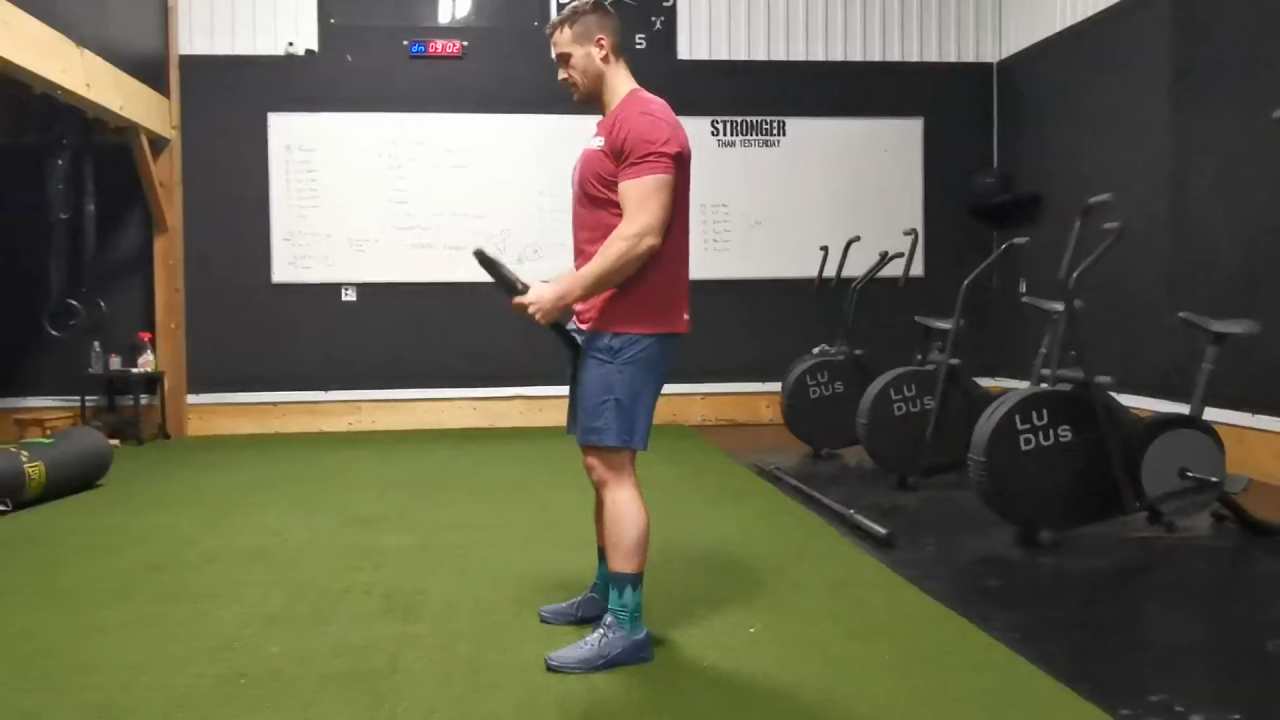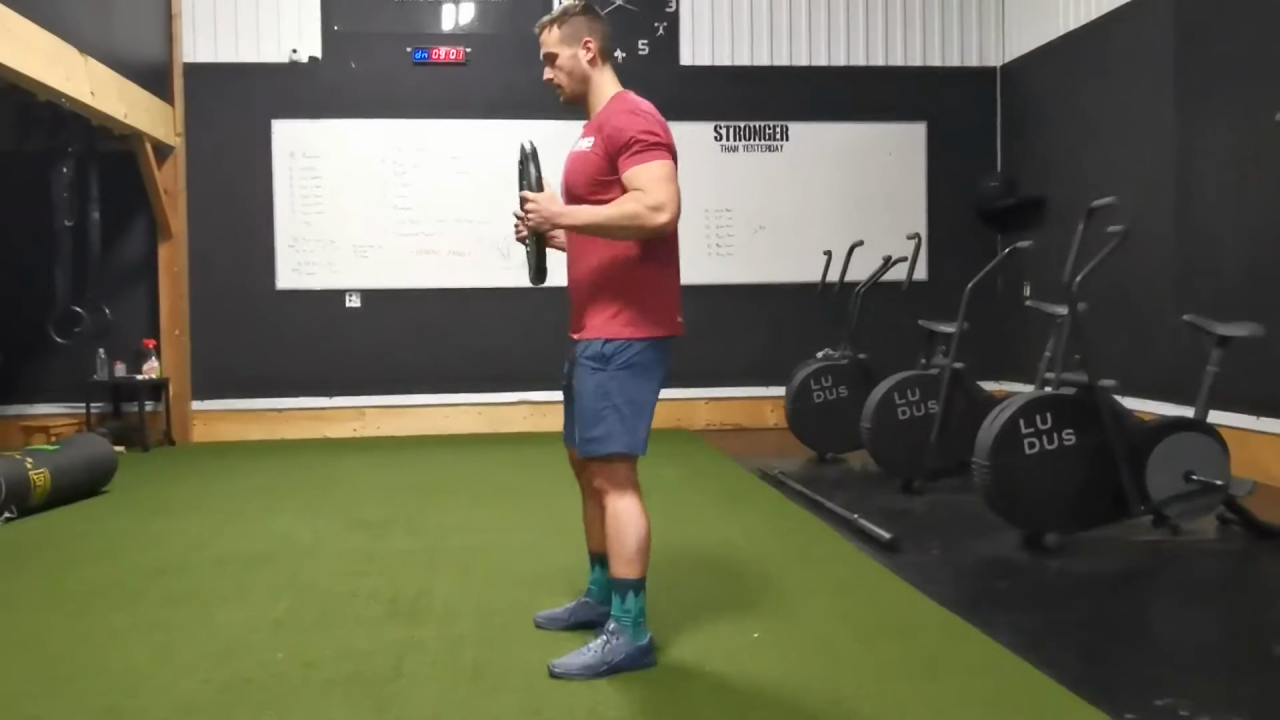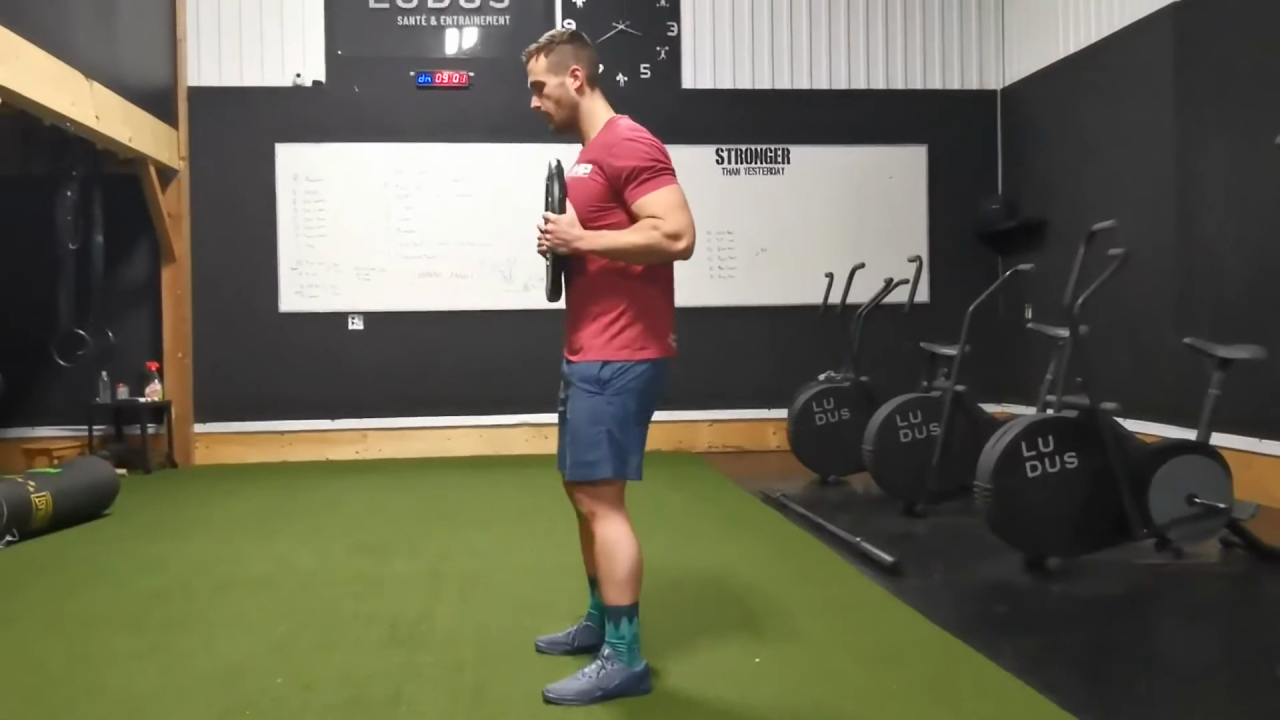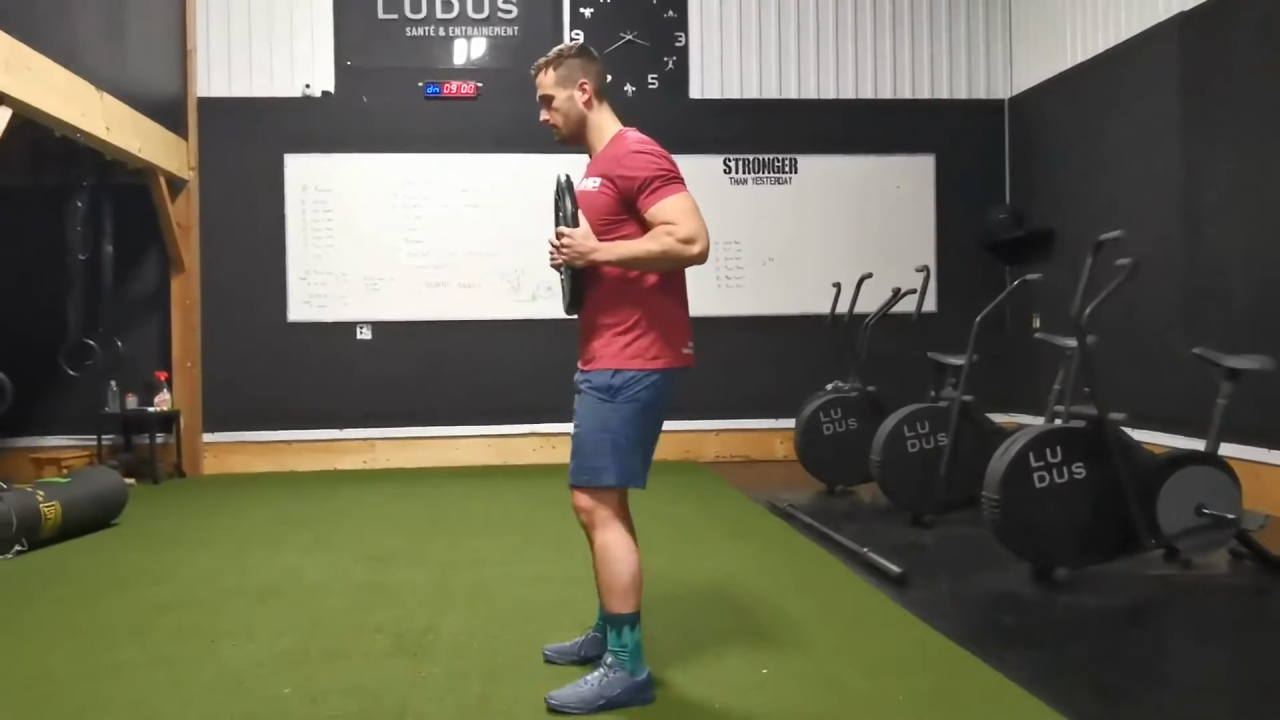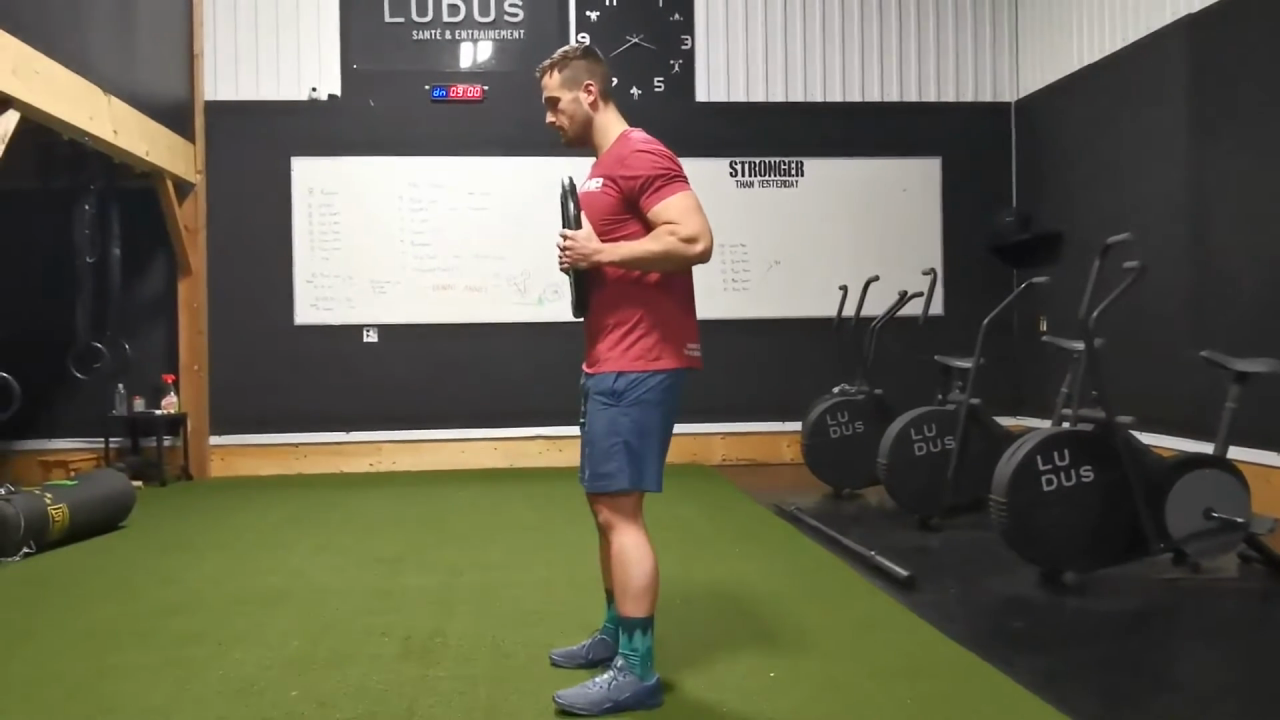
dt=0.4s
person 1, frame 1
left shoulder: (644, 122)
right shoulder: (613, 126)
left elbow: (641, 236)
left wrist: (561, 294)
right wrist: (566, 290)
left hip: (630, 327)
right hip: (605, 323)
left knee: (611, 467)
right knee: (599, 462)
left ankle: (626, 626)
right ankle: (607, 591)
person 1, frame 2
left shoulder: (631, 119)
right shoulder: (595, 130)
left elbow: (658, 211)
left wrist: (565, 215)
right wrist: (551, 230)
left hip: (627, 330)
right hip: (598, 326)
left knee: (613, 476)
right knee: (591, 469)
left ankle: (629, 631)
right ankle: (602, 596)
person 1, frame 3
left shoulder: (628, 146)
right shoulder: (590, 155)
left elbow: (676, 236)
left wrist: (583, 240)
right wrist: (565, 242)
left hip: (620, 353)
right hip: (589, 350)
left knee: (602, 499)
right knee: (583, 488)
left ankle: (624, 658)
right ankle: (600, 619)
person 1, frame 4
left shoulder: (635, 157)
right shoulder: (598, 167)
left elbow: (691, 241)
left wrist: (599, 252)
right wrist: (578, 257)
left hip: (634, 361)
right hip: (605, 359)
left knee: (598, 504)
right knee: (596, 501)
right ankle: (607, 632)
person 1, frame 5
left shoulder: (640, 157)
right shoulder: (604, 168)
left elbow: (694, 241)
left wrist: (602, 254)
right wrist: (584, 260)
left hip: (640, 363)
right hip: (612, 361)
left knee: (620, 511)
right knee: (607, 505)
right ankle: (615, 635)
